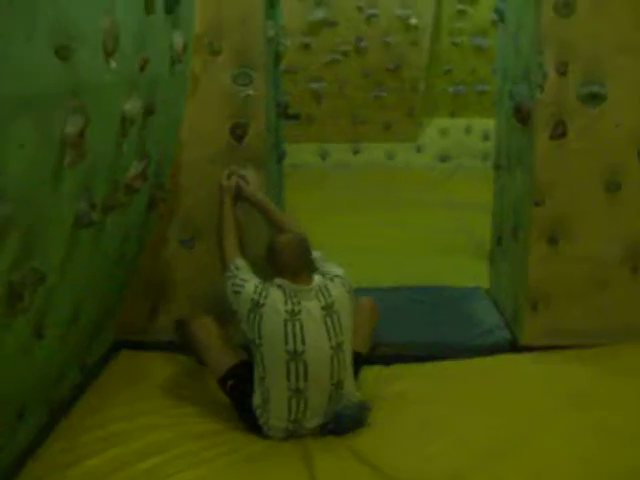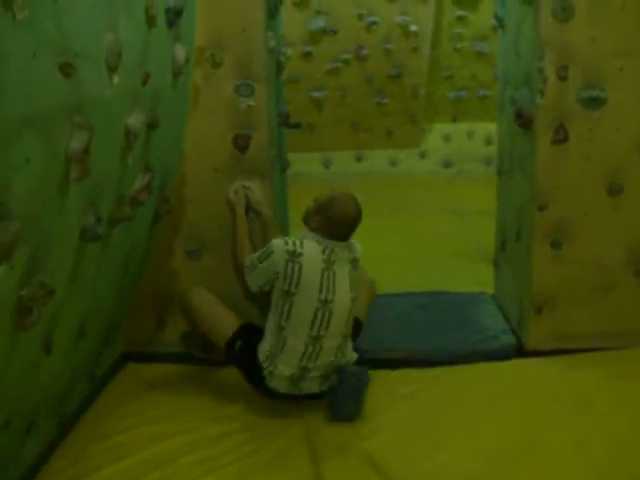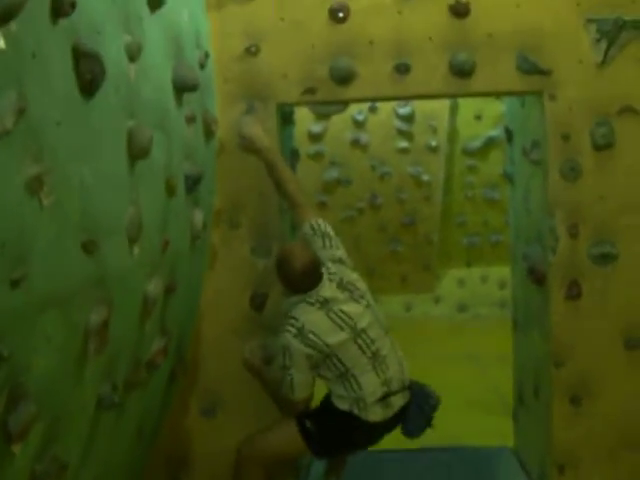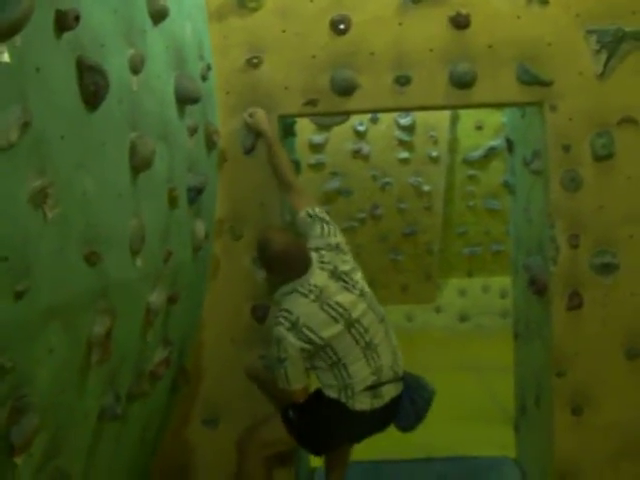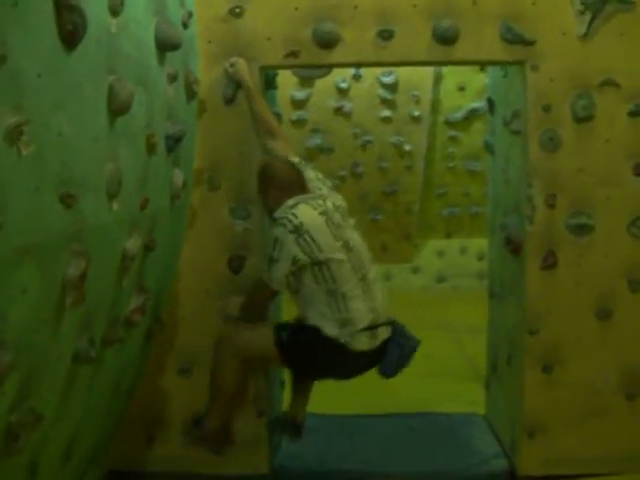
dt=1s
person 1, frame 1
left shoulder: (257, 301)
right shoulder: (339, 288)
left elbow: (232, 255)
right elbow: (298, 241)
left wrist: (227, 199)
right wrist: (258, 200)
left hip: (273, 425)
right hip: (337, 414)
left knee: (198, 325)
right knee: (366, 306)
person 1, frame 2
left shoulder: (290, 253)
right shoulder: (353, 253)
left elbow: (249, 274)
left wrist: (239, 211)
right wrist: (263, 212)
left hip: (275, 381)
right hip: (329, 378)
left knee: (192, 295)
right knee: (364, 283)
left ankle: (215, 348)
person 1, frame 3
left shoulder: (296, 334)
right shoulder: (338, 267)
left elbow: (297, 403)
right elbow: (300, 204)
left wrist: (259, 368)
right wrist: (265, 149)
left hip: (362, 419)
right hip: (399, 399)
person 1, frame 4
left shoulder: (289, 321)
right shoulder: (331, 251)
left elbow: (294, 394)
right elbow: (294, 190)
left wrist: (258, 374)
right wrist: (268, 133)
left hip: (355, 409)
right hip: (392, 394)
left knee: (251, 444)
person 1, frame 5
left shoulder: (292, 226)
right shoulder: (322, 194)
left elbow: (268, 288)
right elbow: (275, 141)
left wrist: (244, 315)
right wrist: (249, 85)
left hip: (343, 348)
right hip: (374, 338)
left knee: (229, 342)
right knee: (305, 327)
left ankle: (216, 428)
right ankle: (295, 416)
